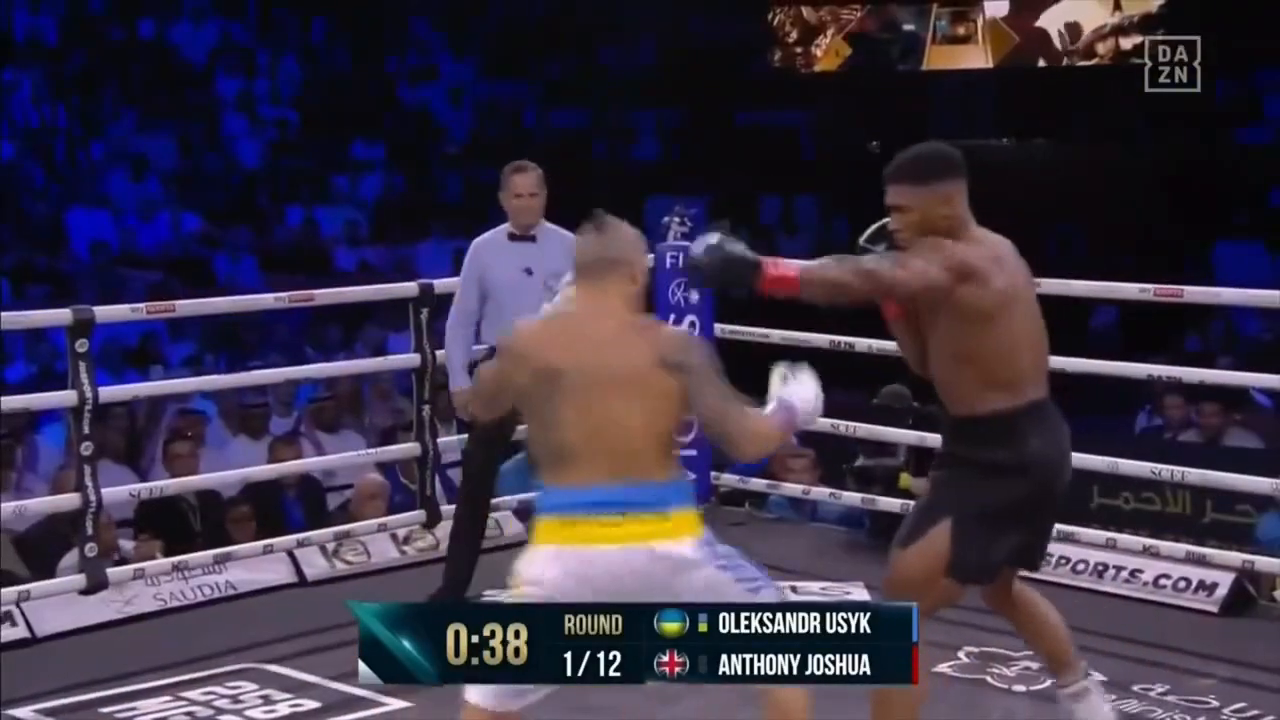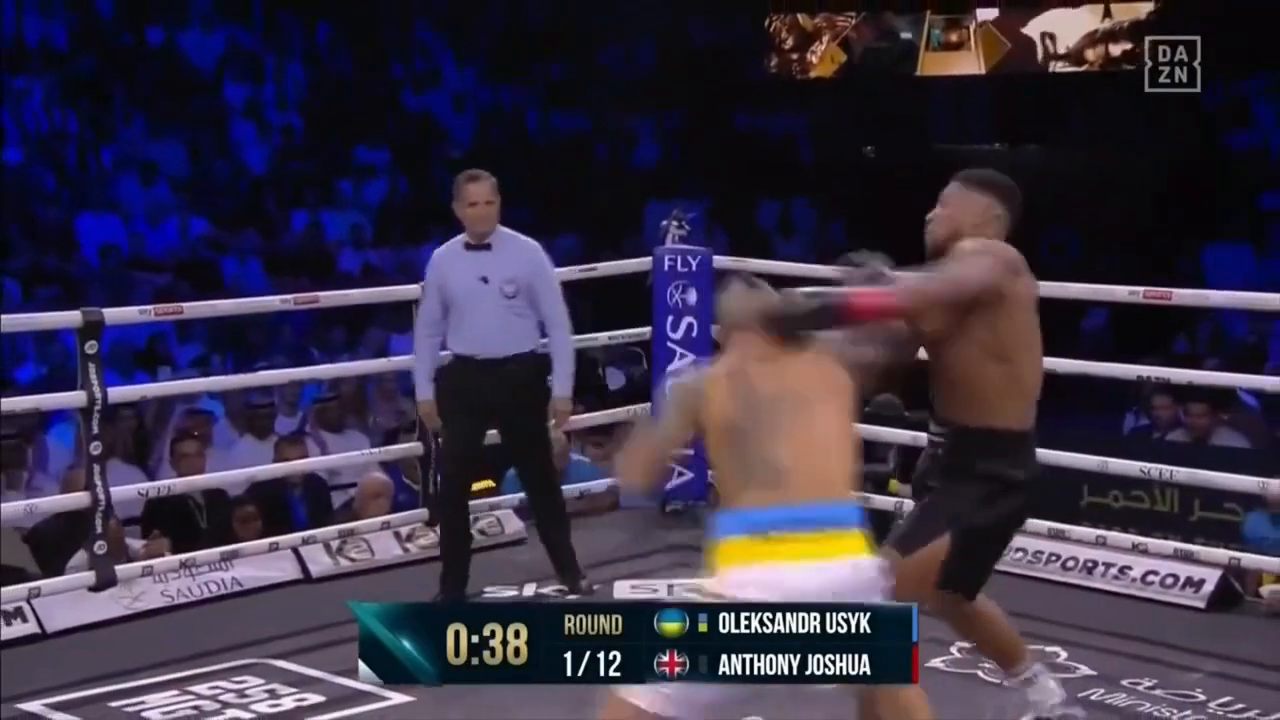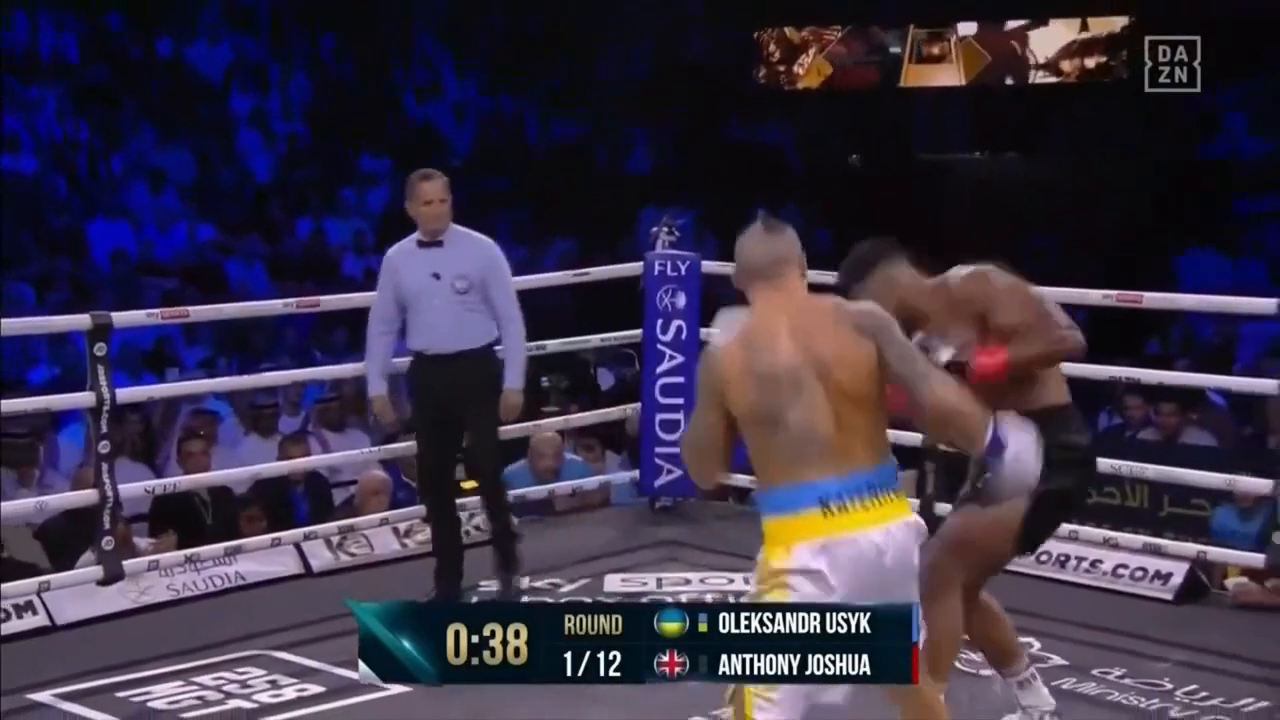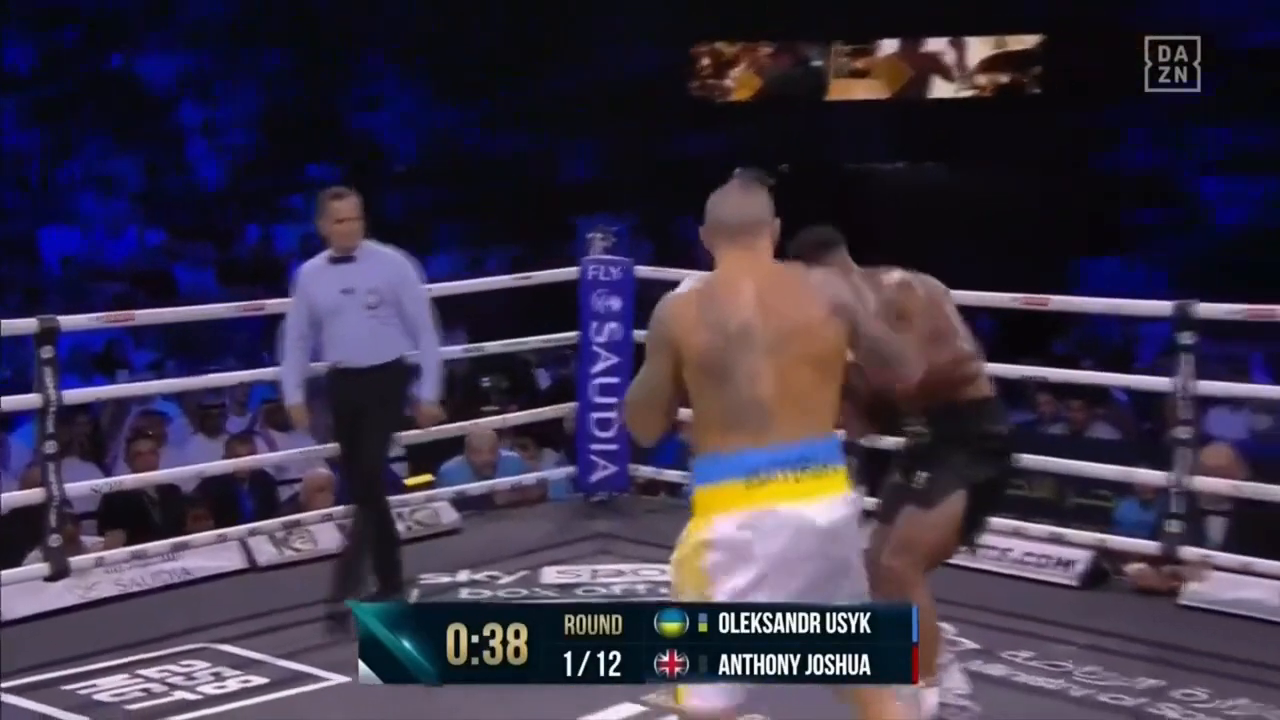
dt=0.5s
person 1, frame 1
left shoulder: (956, 261)
right shoulder: (989, 252)
left elbow: (863, 282)
right elbow: (927, 361)
left wrist: (757, 270)
right wrist: (893, 287)
left hip: (997, 458)
right hip: (1033, 442)
left knee: (901, 610)
right knee: (1000, 583)
person 1, frame 2
left shoulder: (994, 261)
right shoulder: (937, 300)
left elbow: (939, 289)
left wrist: (835, 307)
right wrist: (855, 302)
left hip: (988, 471)
right hip: (957, 457)
right knee: (950, 597)
person 1, frame 3
left shoulder: (975, 286)
right shoulder: (923, 331)
left elbow: (1065, 339)
left wrist: (971, 364)
left hip: (1051, 450)
left knee: (941, 563)
right knee: (959, 584)
person 1, frame 4
left shoulder: (904, 290)
left elbow: (961, 364)
right elbow: (872, 411)
left hip: (971, 440)
right hip: (927, 439)
left knee: (900, 564)
right knee: (885, 567)
person 2, frame 1
left shoulder: (526, 343)
right shoulder: (671, 346)
left elbow: (480, 406)
right elbow: (745, 443)
right wrist: (790, 413)
left hip: (567, 547)
right hip: (665, 543)
person 2, frame 2
left shoulder: (704, 383)
right shoulder: (828, 358)
left elbow: (632, 475)
left wrist: (663, 411)
left hip: (751, 568)
right hip: (844, 560)
person 2, frame 3
left shoulder: (724, 358)
right shoulder: (863, 321)
left elbow: (704, 471)
right elbow: (941, 403)
right wrist: (995, 436)
left hip: (809, 544)
right hip: (889, 524)
person 2, frame 4
left shoulder: (681, 312)
right shoulder: (828, 294)
left elbow: (645, 426)
right elbow: (902, 372)
left hip: (738, 514)
right hip: (826, 502)
person 3, frame 1
left shoulder: (568, 246)
right shoulder: (483, 249)
right elbow: (461, 318)
right wrist: (459, 380)
right knee: (478, 473)
right ankle: (455, 581)
person 3, frame 2
left shoulder: (528, 253)
right shoulder: (442, 260)
left elbow: (557, 323)
right elbow: (428, 330)
left wrist: (562, 389)
right wrist: (425, 391)
left hip: (519, 375)
right hip: (465, 378)
left knee: (539, 476)
right knee: (453, 484)
left ankle: (569, 572)
right ankle: (453, 586)
person 3, frame 3
left shoulder: (481, 249)
right shoulder: (396, 259)
left elbow: (510, 318)
right elbow: (382, 326)
left wrist: (514, 382)
right wrist: (377, 386)
left hip: (476, 369)
right hip: (428, 374)
left knee: (486, 468)
right knee: (434, 480)
left ankle: (507, 564)
right ankle: (448, 580)
person 3, frame 4
left shoulder: (393, 264)
right shoulder: (309, 275)
left elbow: (424, 330)
right elbow: (296, 339)
left wrist: (429, 393)
right wrist: (294, 395)
left hip: (385, 380)
right hip: (343, 385)
left knee: (364, 482)
right knee: (365, 483)
left ankle: (343, 589)
right ankle: (389, 577)
